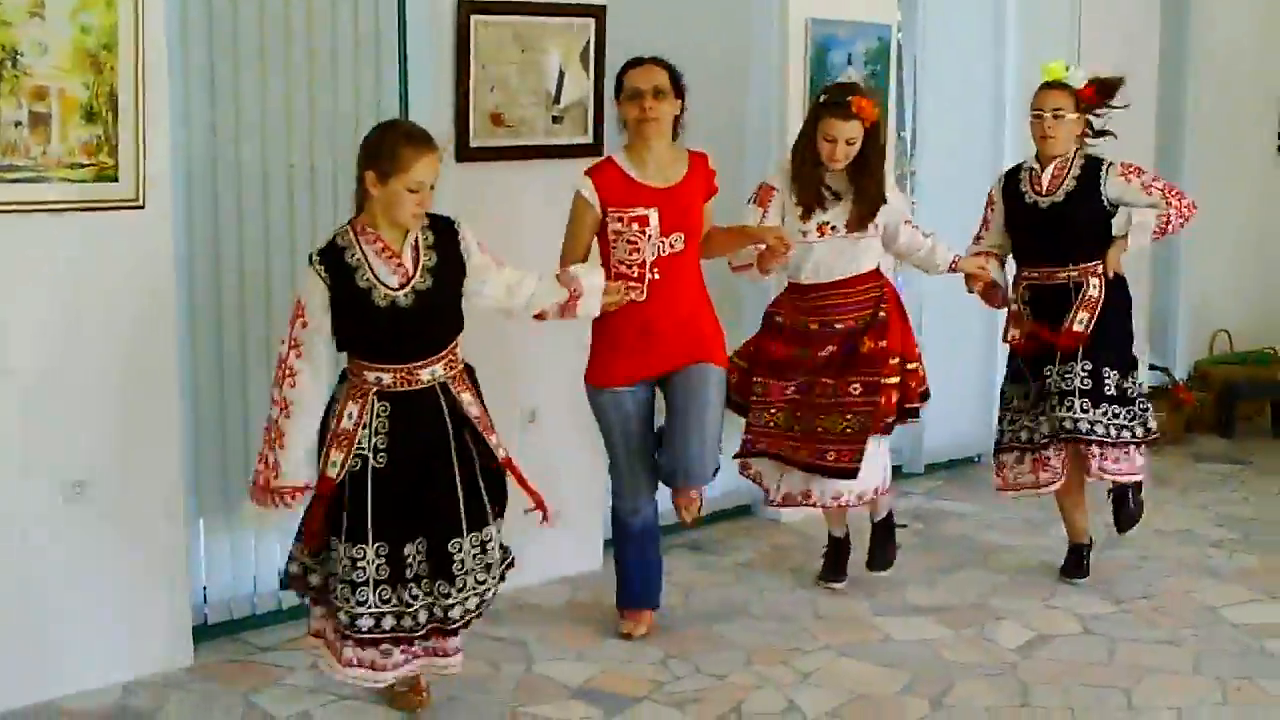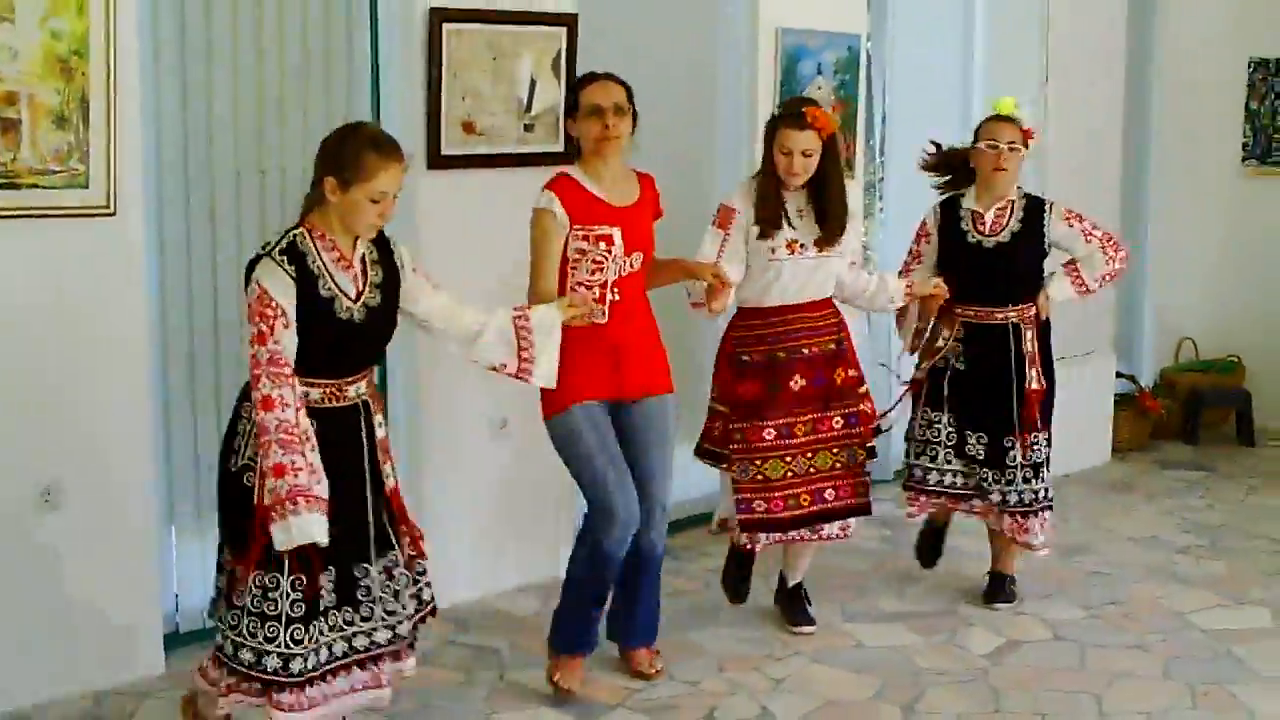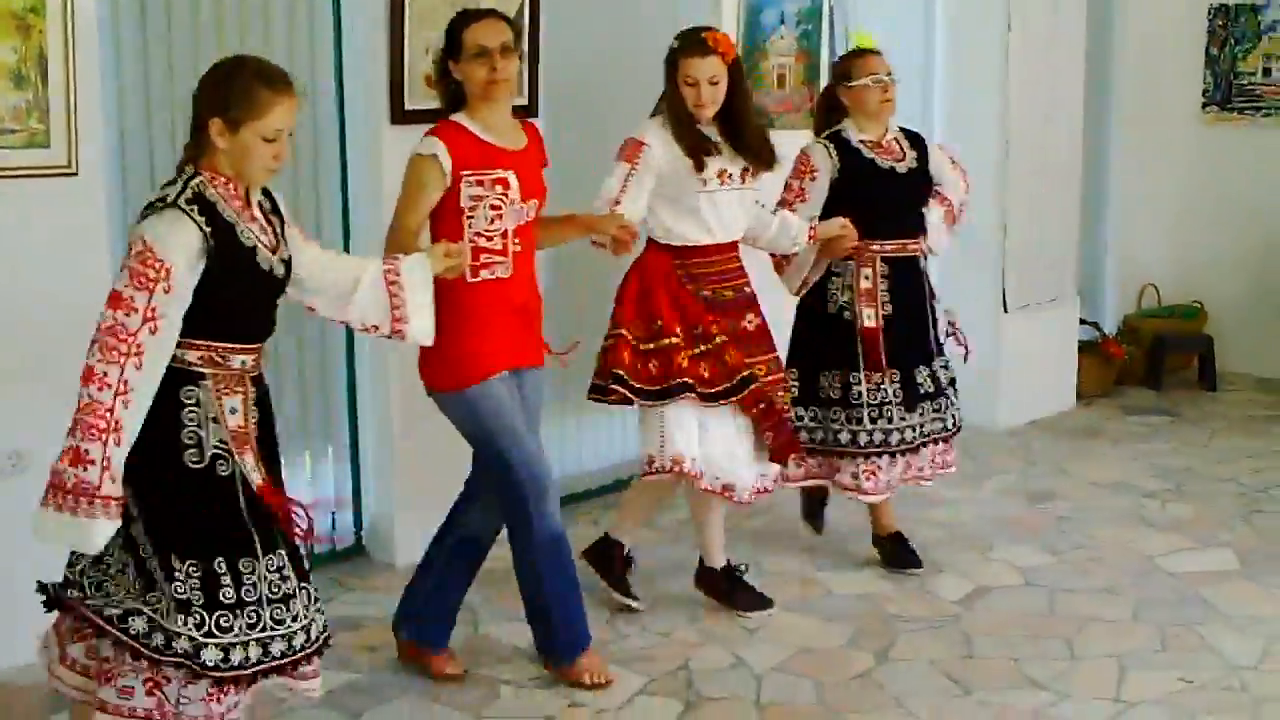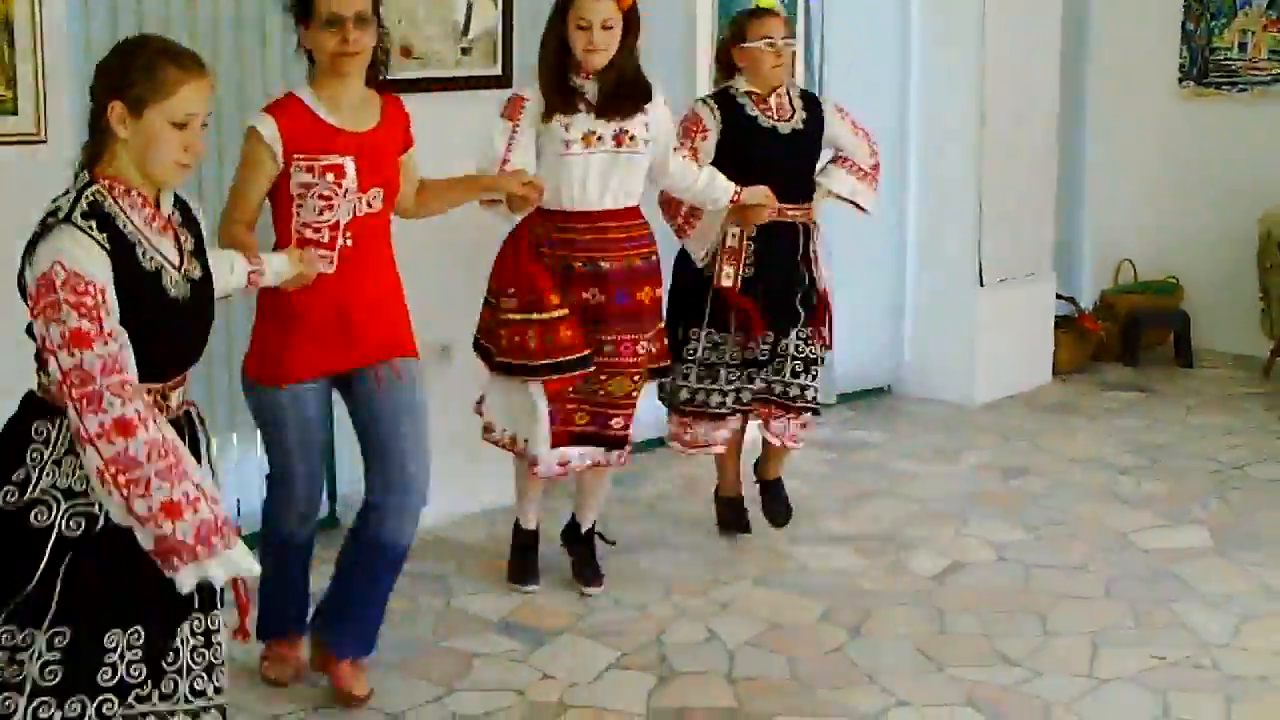
dt=0.4s
person 1, frame 1
left shoulder: (700, 170)
right shoulder: (599, 182)
right elbow: (571, 267)
left wrist: (752, 233)
left hip: (693, 339)
right hip: (618, 349)
left knee: (694, 463)
right knee: (631, 484)
left ankle: (681, 470)
right ankle: (638, 598)
person 1, frame 2
left shoulder: (646, 191)
right shoulder: (557, 200)
right elbow: (541, 299)
left wrist: (688, 268)
right wrist: (566, 315)
left hip: (643, 368)
right hip: (577, 376)
left knee: (654, 508)
right knee: (616, 511)
left ankle: (635, 634)
right ankle: (571, 639)
person 1, frame 3
left shoulder: (530, 139)
right shoulder: (441, 148)
right elbow: (400, 244)
left wrist: (592, 222)
left hip: (520, 333)
right hip: (464, 341)
left knee: (500, 486)
right knee: (534, 486)
left ankle: (420, 629)
right ankle: (567, 645)
person 1, frame 4
left shoulder: (392, 115)
right shoulder: (278, 125)
right elbow: (235, 226)
left wrist: (492, 181)
left hip: (379, 329)
right hip: (292, 336)
left knee: (403, 487)
right knee: (295, 498)
left ankle: (341, 640)
right ankle: (283, 630)
person 2, frame 1
left shoulder: (449, 239)
right shoulder: (328, 268)
left elbow: (506, 286)
right elbow: (301, 368)
left wrist: (589, 284)
right wrist: (287, 464)
left hip: (448, 416)
right hip: (371, 427)
left knee: (450, 548)
right knee: (374, 565)
left ankle: (421, 652)
right ankle: (395, 666)
person 2, frame 2
left shoulder: (386, 258)
right shoulder: (279, 271)
left elbow: (453, 319)
right elbow: (274, 388)
left wrist: (547, 318)
right wrist: (295, 495)
left hip: (355, 434)
right hip: (287, 440)
left knee: (360, 587)
right knee: (283, 601)
person 2, frame 3
left shoulder: (259, 208)
right shoulder: (178, 224)
left elbow: (327, 279)
right elbow: (122, 351)
left wrist: (423, 268)
right wrist: (94, 483)
left hip: (229, 422)
right hip: (184, 426)
right knee: (212, 612)
person 2, frame 4
left shoulder: (176, 215)
right shoulder: (73, 243)
right elbow: (108, 408)
left wrist: (276, 268)
right wrist: (207, 539)
left hip: (163, 442)
right hip: (72, 485)
person 3, frame 1
left shoulder: (876, 182)
right shoulder: (784, 182)
left elbow: (903, 235)
right elbow: (743, 246)
left wrist: (955, 262)
right wrist: (761, 256)
left hip: (867, 316)
right hip: (803, 317)
left knee: (855, 435)
right knee: (808, 433)
left ankle: (882, 516)
right ankle: (838, 538)
person 3, frame 2
left shoulder: (833, 205)
right shoulder: (744, 203)
right elbow: (717, 273)
left wrist: (909, 289)
right wrist: (712, 292)
left hip: (823, 344)
right hip: (758, 344)
left knee: (824, 471)
right knee: (763, 473)
left ankle: (792, 584)
right ankle: (743, 544)
person 3, frame 3
left shoulder: (736, 139)
right shoulder: (655, 139)
right elbow: (612, 212)
left wrist: (815, 231)
left hip: (726, 282)
right hip: (673, 285)
left knee: (724, 427)
right knee: (707, 430)
left ankle: (612, 546)
right ankle: (716, 567)
person 3, frame 4
left shoulder: (645, 98)
right shoulder: (535, 99)
left elbow: (670, 166)
right elbow: (505, 176)
left wrist: (735, 194)
right wrist: (512, 194)
left hip: (626, 254)
right hip: (550, 253)
left knee: (605, 404)
right knee: (548, 400)
left ankle: (584, 530)
right ankle: (526, 530)
person 4, frame 1
left shoulder: (1105, 174)
right shoulder: (1009, 183)
left elbow: (1179, 204)
right elbow: (988, 246)
left wrist: (1124, 243)
right wrist: (987, 280)
left hip: (1093, 305)
right hip: (1035, 313)
left knee: (1087, 406)
right knee: (1047, 426)
left ankle: (1127, 477)
right ankle: (1078, 538)
person 4, frame 2
left shoulder: (1044, 215)
right shoulder: (942, 216)
left elbow: (1110, 254)
right elbow: (913, 282)
left wrist: (1053, 292)
left hip: (1020, 352)
right hip: (957, 353)
left knee: (1016, 456)
right knee: (940, 456)
left ankle: (1004, 569)
right ankle: (941, 513)
person 4, frame 3
left shoulder: (918, 147)
right shoulder: (825, 153)
left elbow: (956, 187)
left wrist: (924, 229)
right wrist: (825, 249)
left hip: (909, 288)
right hip: (852, 292)
left knee: (909, 397)
right knee: (865, 404)
left ankle: (820, 482)
right ankle: (886, 528)
person 4, frame 4
left shoulder: (815, 109)
right shoulder: (712, 112)
left elbow: (865, 153)
right elbow: (678, 189)
left wrist: (823, 191)
right wrist: (729, 215)
left hip: (791, 255)
right hip: (731, 257)
left knee: (785, 374)
right knee: (726, 374)
left ankle: (771, 471)
right ankle: (729, 486)
